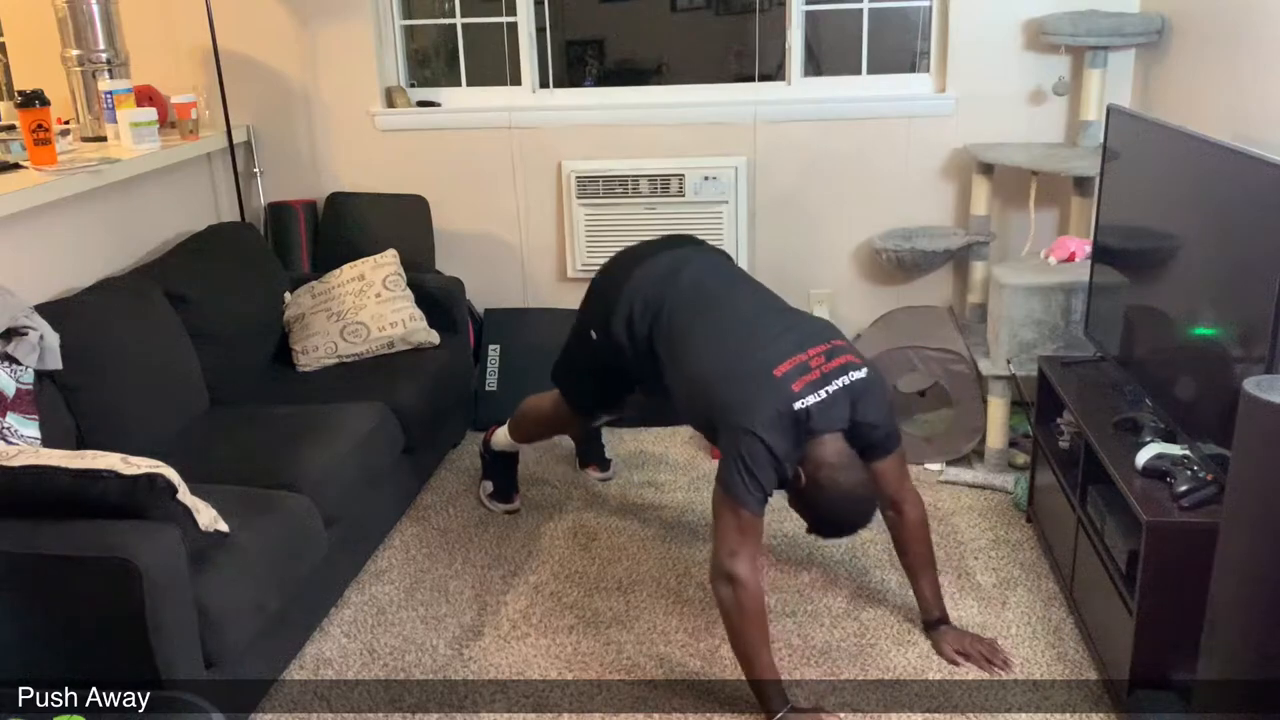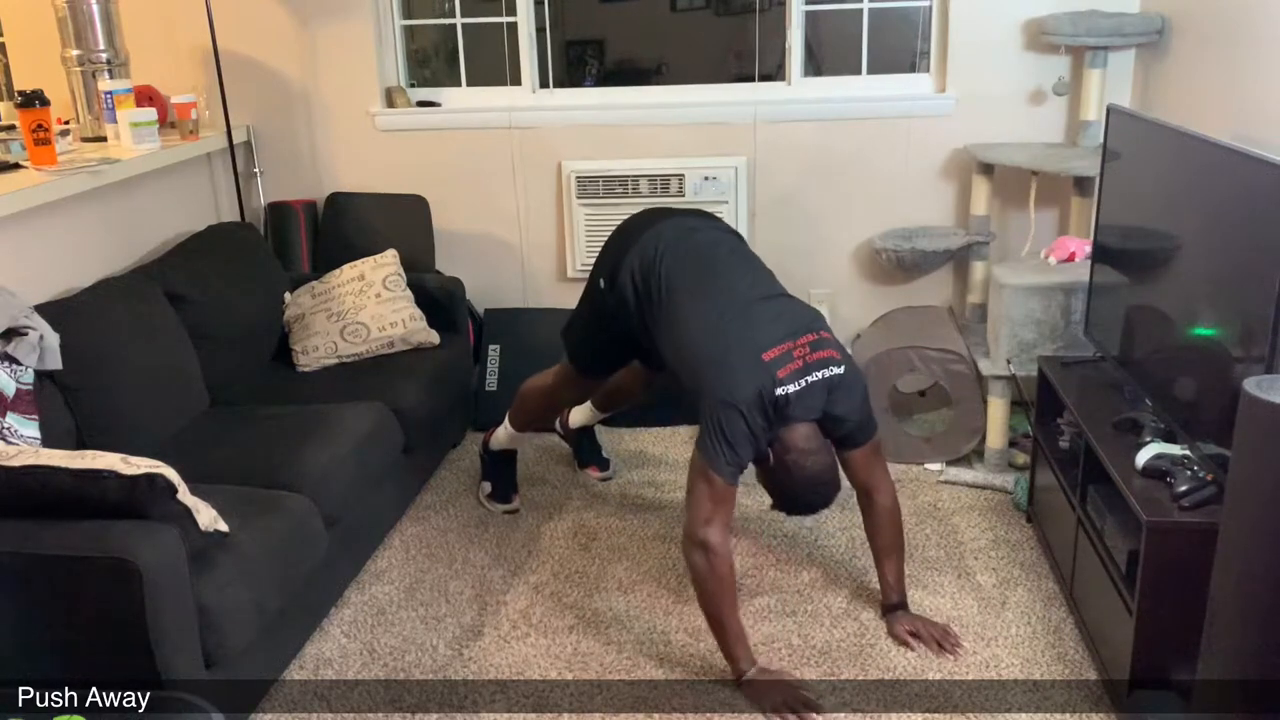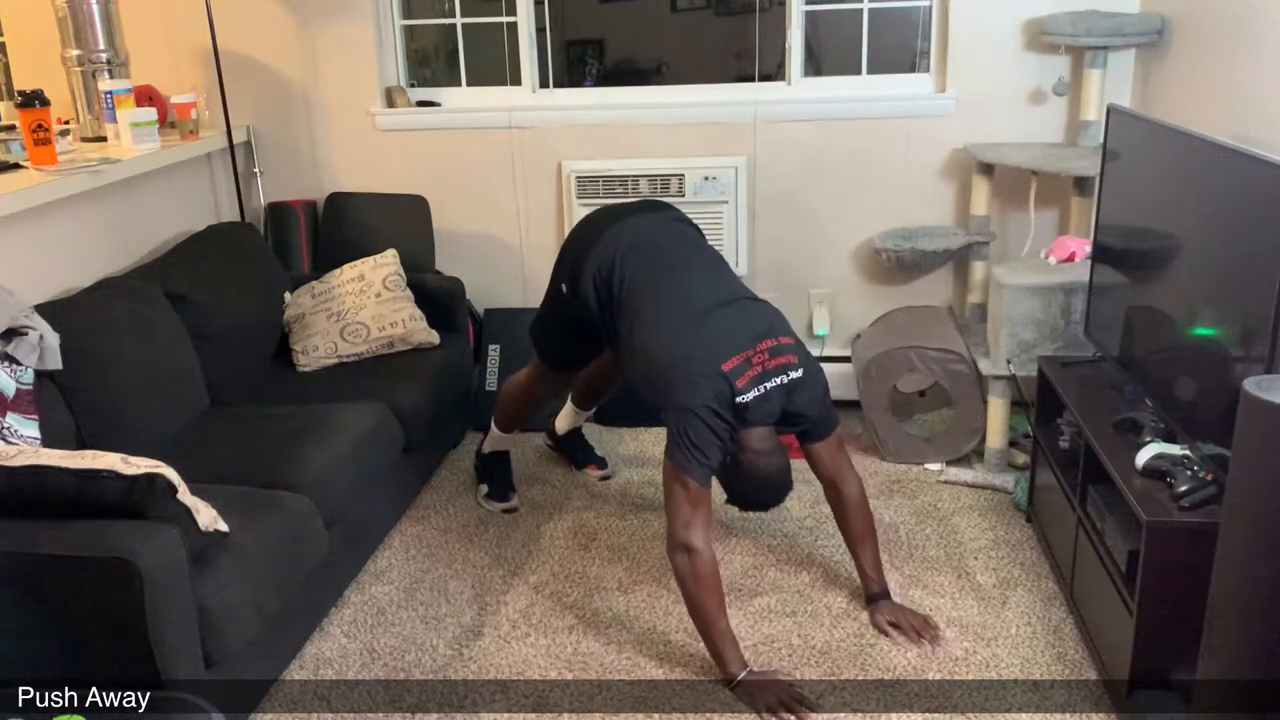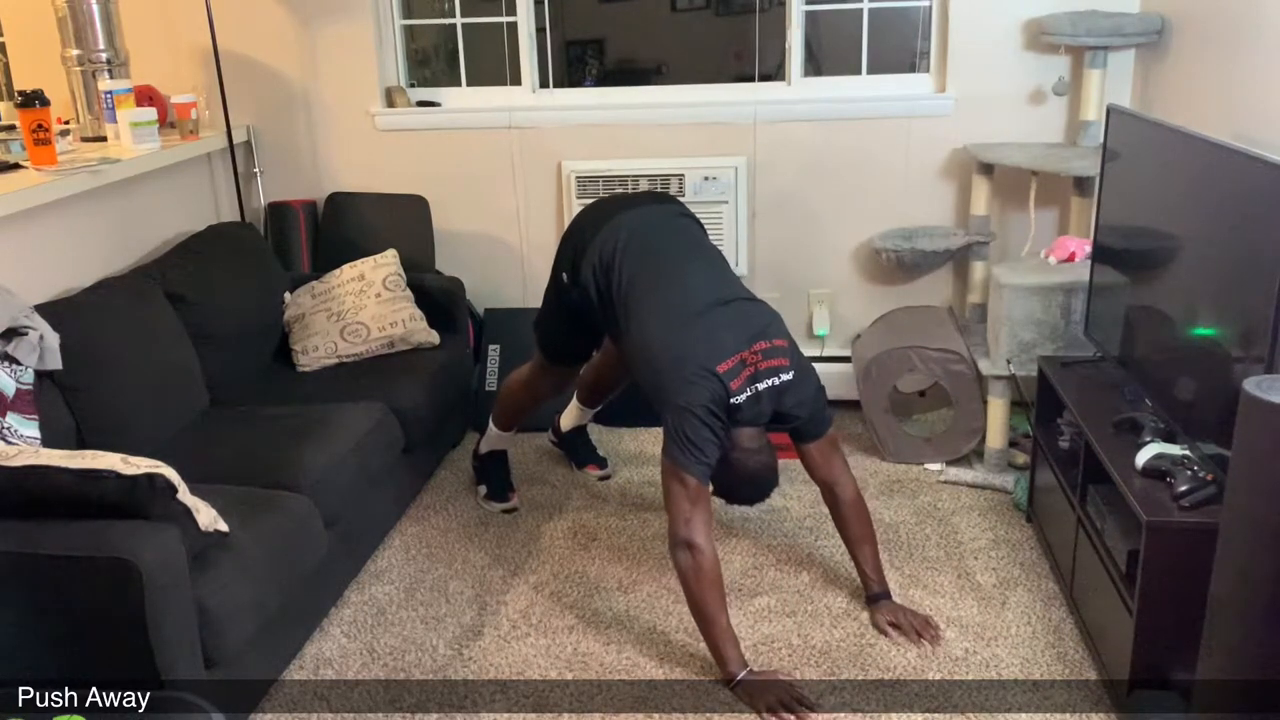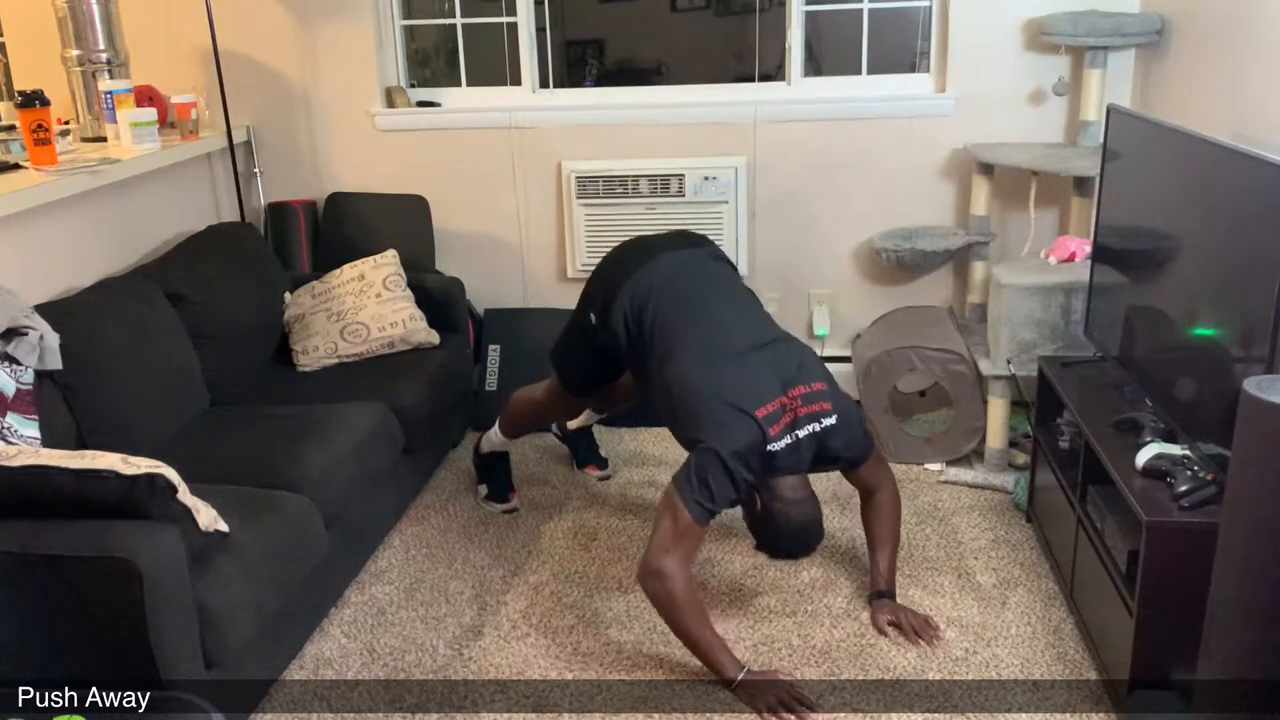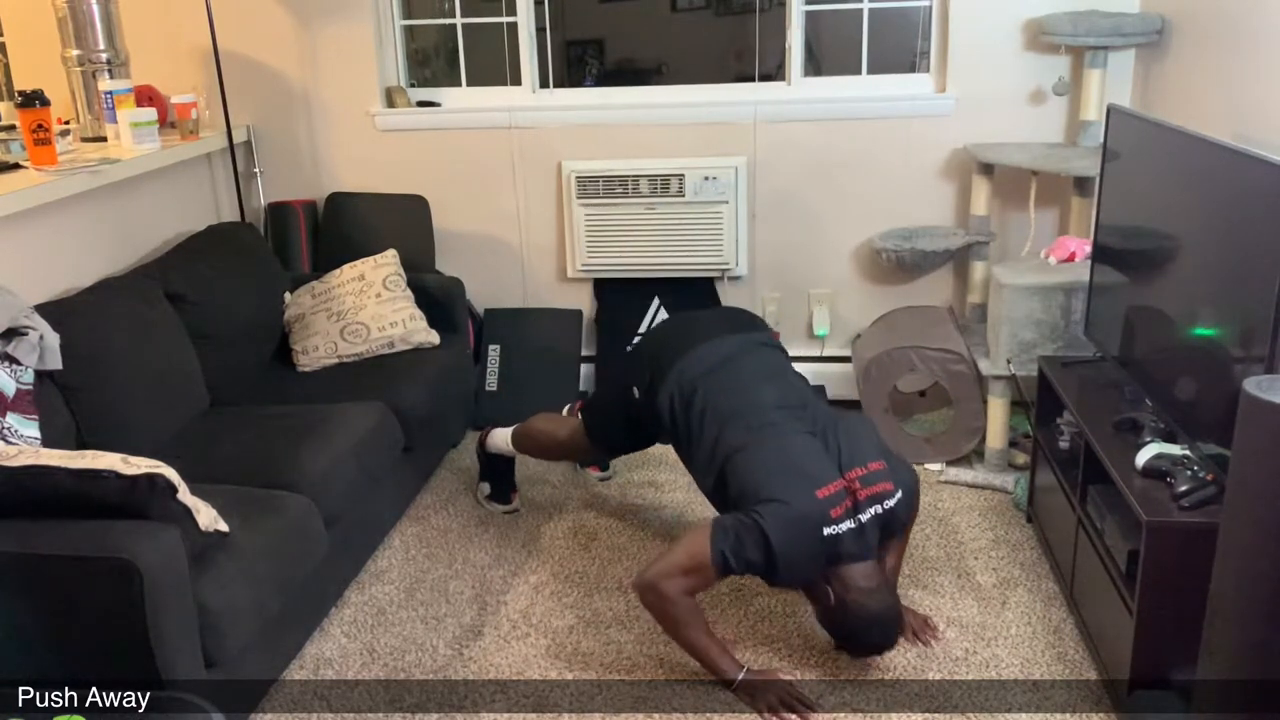
dt=0.7s
person 1, frame 1
left shoulder: (863, 391)
right shoulder: (762, 432)
left elbow: (903, 500)
right elbow: (734, 572)
left wrist: (937, 622)
left hip: (696, 268)
right hip: (632, 293)
left knee: (618, 395)
right knee: (574, 408)
left ankle: (587, 435)
right ankle: (502, 444)
person 1, frame 2
left shoulder: (841, 382)
right shoulder: (740, 404)
left elbow: (876, 488)
right elbow: (705, 542)
left wrist: (896, 605)
right wrist: (747, 672)
left hip: (703, 238)
right hip: (638, 257)
left knee: (644, 373)
right knee: (577, 377)
left ankle: (576, 424)
right ankle: (501, 444)
person 1, frame 3
left shoulder: (801, 377)
right shoulder: (701, 405)
left elbow: (843, 482)
right elbow: (688, 545)
left wrist: (879, 596)
right wrist: (739, 675)
left hip: (663, 228)
right hip: (599, 252)
left knee: (616, 357)
right knee: (550, 374)
left ankle: (566, 429)
right ankle: (493, 449)
person 1, frame 4
left shoulder: (792, 378)
right shoulder: (696, 405)
left elbow: (838, 482)
right elbow: (690, 543)
left wrist: (879, 595)
right wrist: (738, 674)
left hip: (667, 221)
right hip: (600, 243)
left knee: (621, 355)
right knee: (552, 370)
left ankle: (570, 428)
right ankle: (491, 447)
person 1, frame 5
left shoulder: (835, 418)
right shoulder: (731, 453)
left elbow: (881, 486)
right elbow: (661, 572)
left wrist: (883, 594)
right wrist: (739, 677)
left hip: (698, 261)
right hip: (628, 288)
left knee: (634, 379)
right knee: (565, 398)
left ankle: (578, 425)
right ankle: (493, 446)
person 1, frame 6
left shoulder: (899, 490)
right shoulder: (786, 535)
right elbow: (656, 584)
left wrist: (888, 593)
right wrist: (739, 677)
left hip: (744, 338)
right hip: (675, 365)
right knee: (584, 444)
left ankle: (586, 410)
right ankle: (498, 444)
